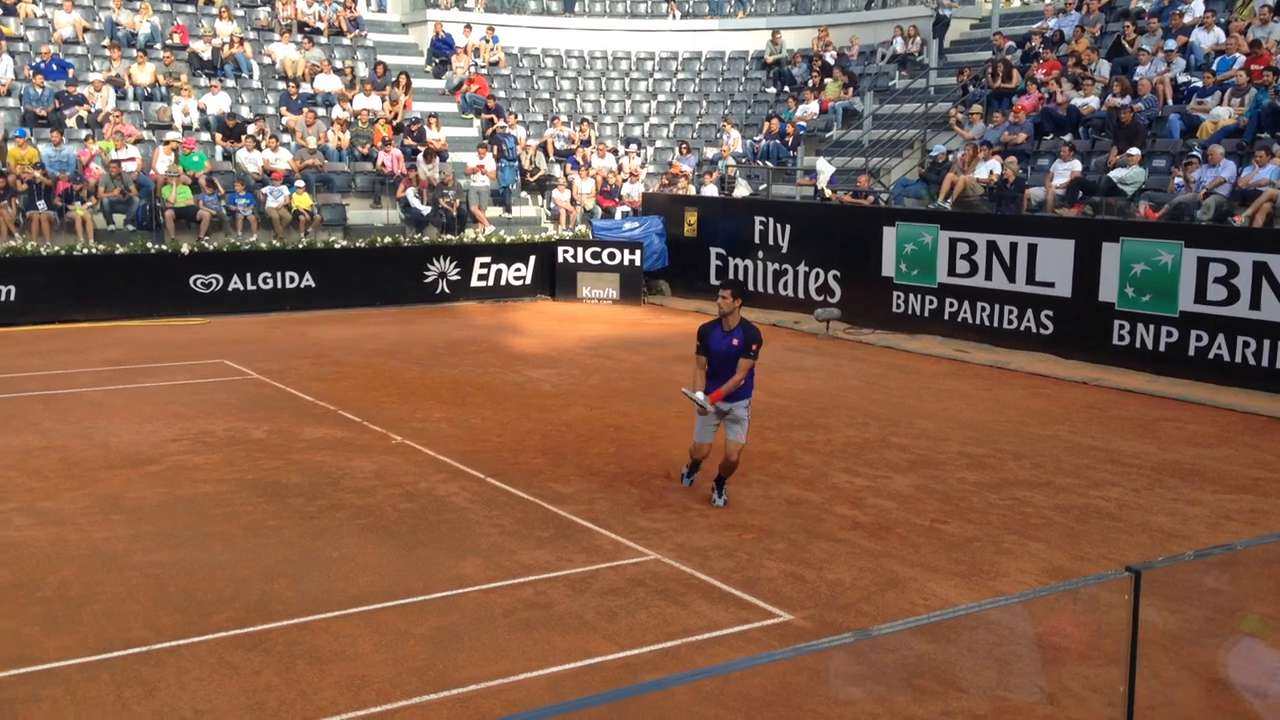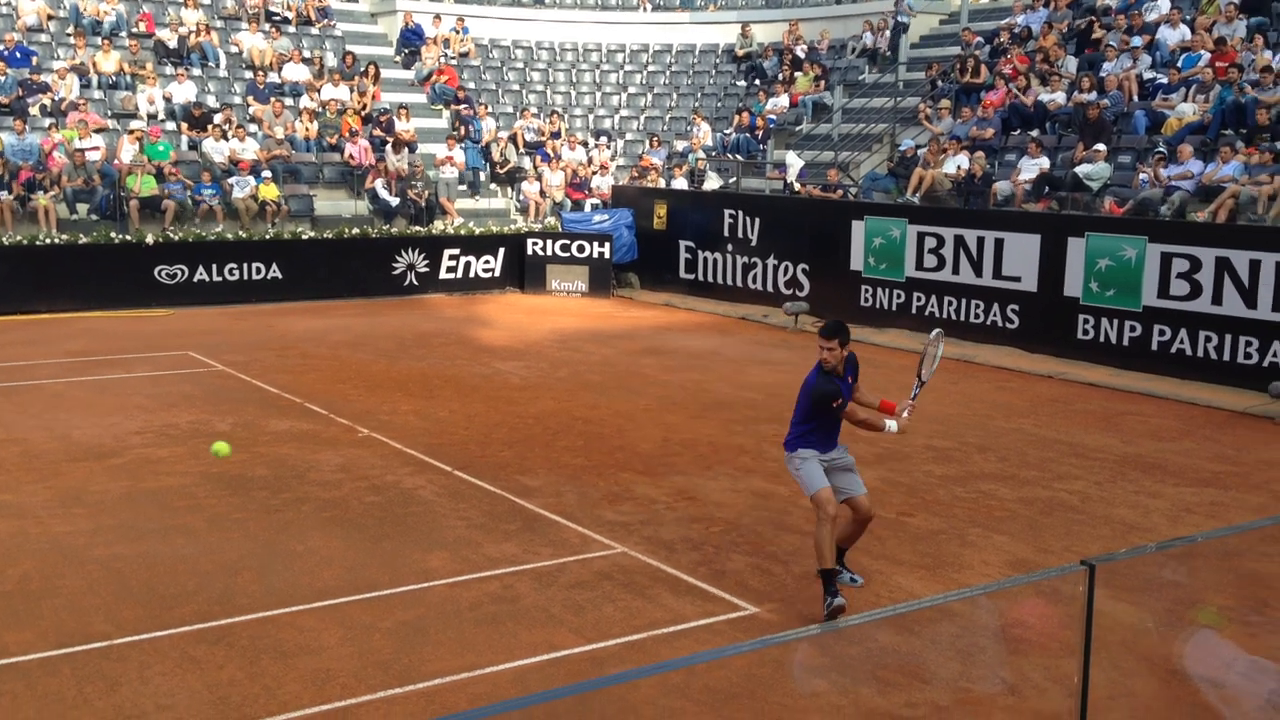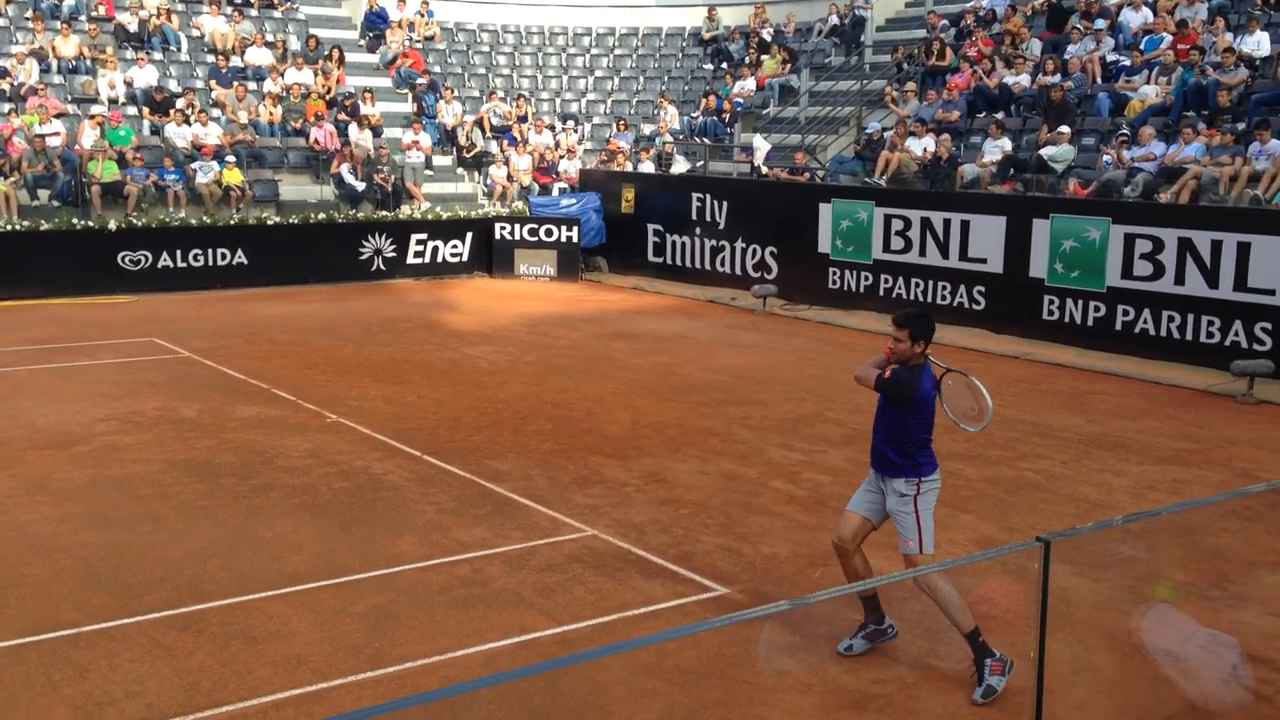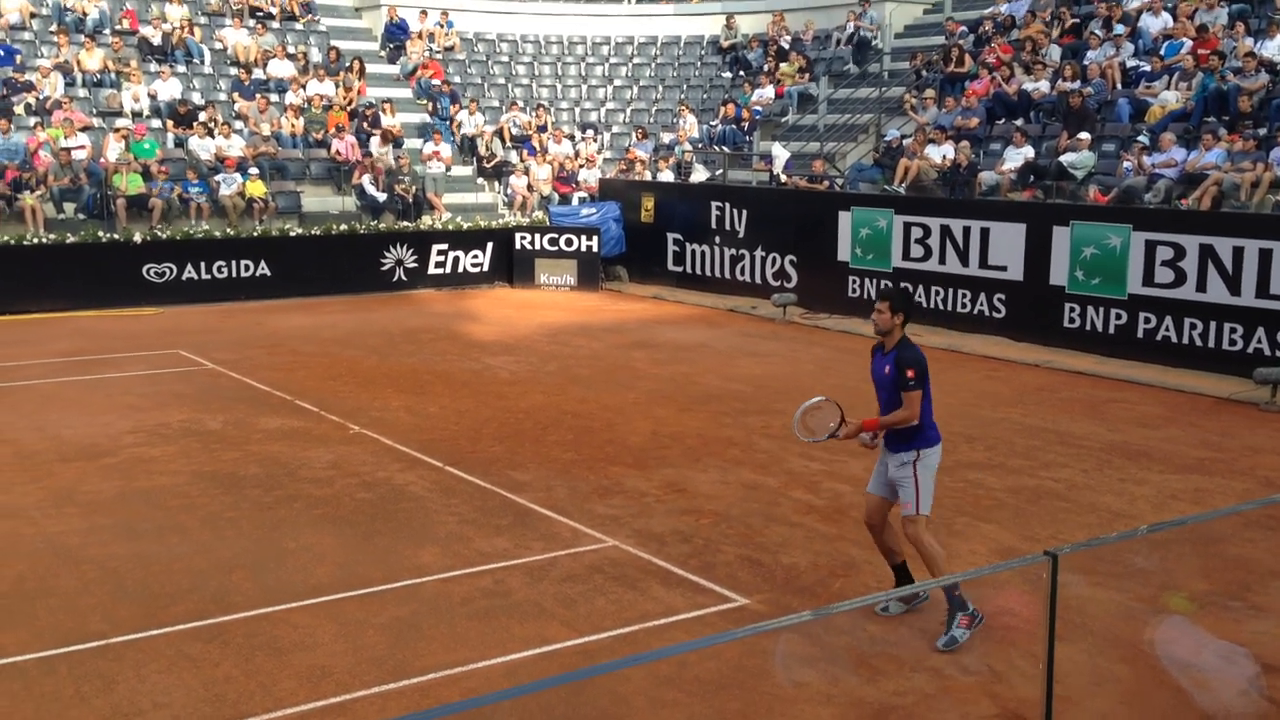
dt=0.7s
person 1, frame 1
left shoulder: (752, 334)
right shoulder: (706, 331)
left elbow: (740, 376)
right elbow: (700, 369)
left wrist: (713, 398)
left hip: (739, 401)
right hip: (711, 398)
left knee: (732, 457)
right knee: (699, 453)
left ankle: (719, 484)
right ankle: (693, 466)
person 1, frame 2
left shoulder: (850, 362)
right shoulder: (822, 386)
left elbow: (856, 393)
right elbow: (858, 418)
left wrist: (892, 408)
right wrist: (892, 426)
left hip: (832, 450)
right hip: (804, 452)
left knee: (864, 513)
right knee: (828, 511)
left ankle: (835, 562)
right ankle: (831, 595)
person 1, frame 3
left shoulder: (909, 384)
right shoulder: (914, 369)
left elbow: (862, 374)
left wrist: (889, 354)
right wrist: (895, 351)
left hip: (913, 484)
right hip: (883, 476)
left knee: (923, 573)
right knee: (843, 541)
left ankle: (989, 658)
right ankle: (876, 622)
person 1, frame 4
left shoulder: (909, 358)
right shoulder: (878, 352)
left elbow: (911, 415)
left wrist: (863, 427)
right wrist: (873, 429)
left hip: (918, 452)
right hip: (896, 450)
left knee: (915, 531)
right knee: (873, 520)
left ankle: (962, 610)
right ankle: (905, 587)
